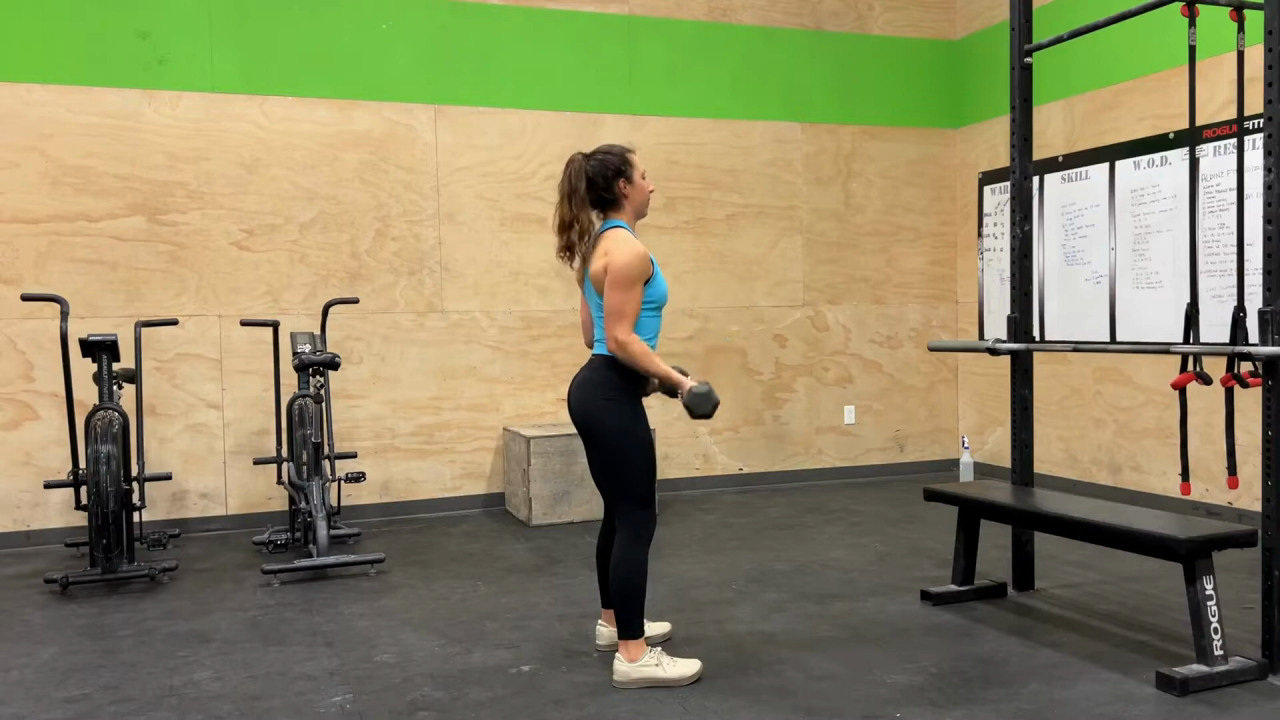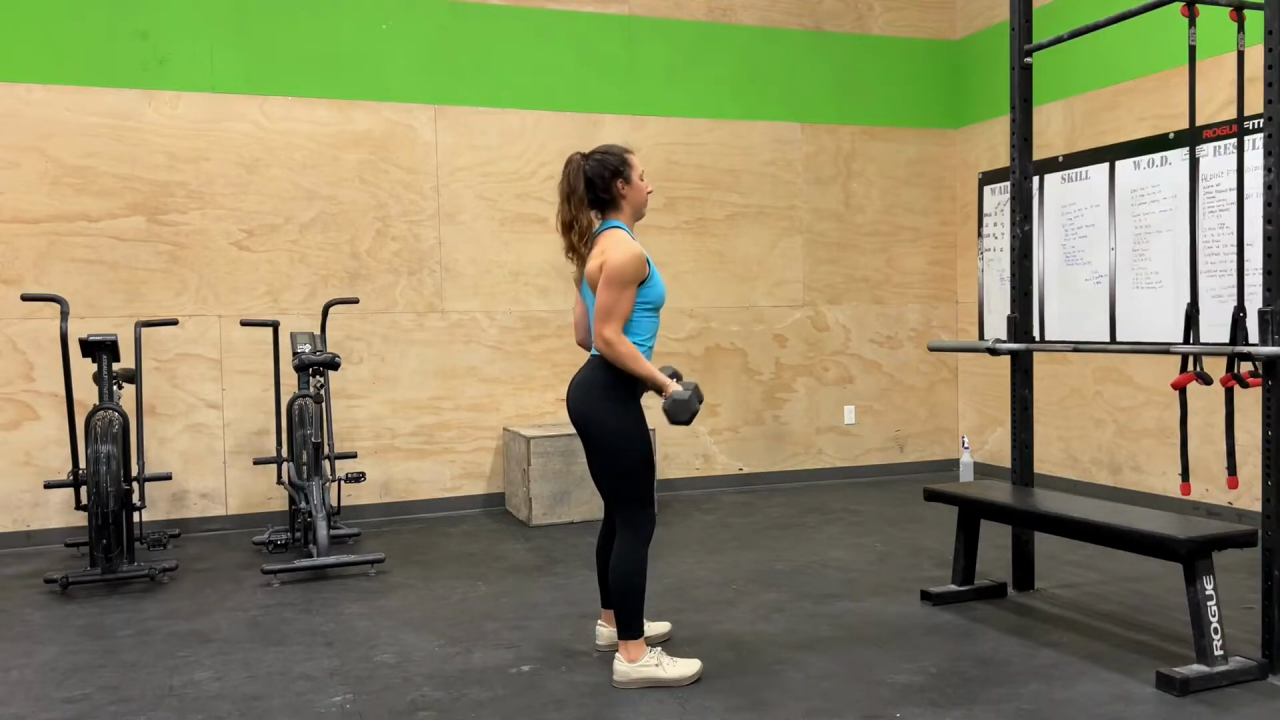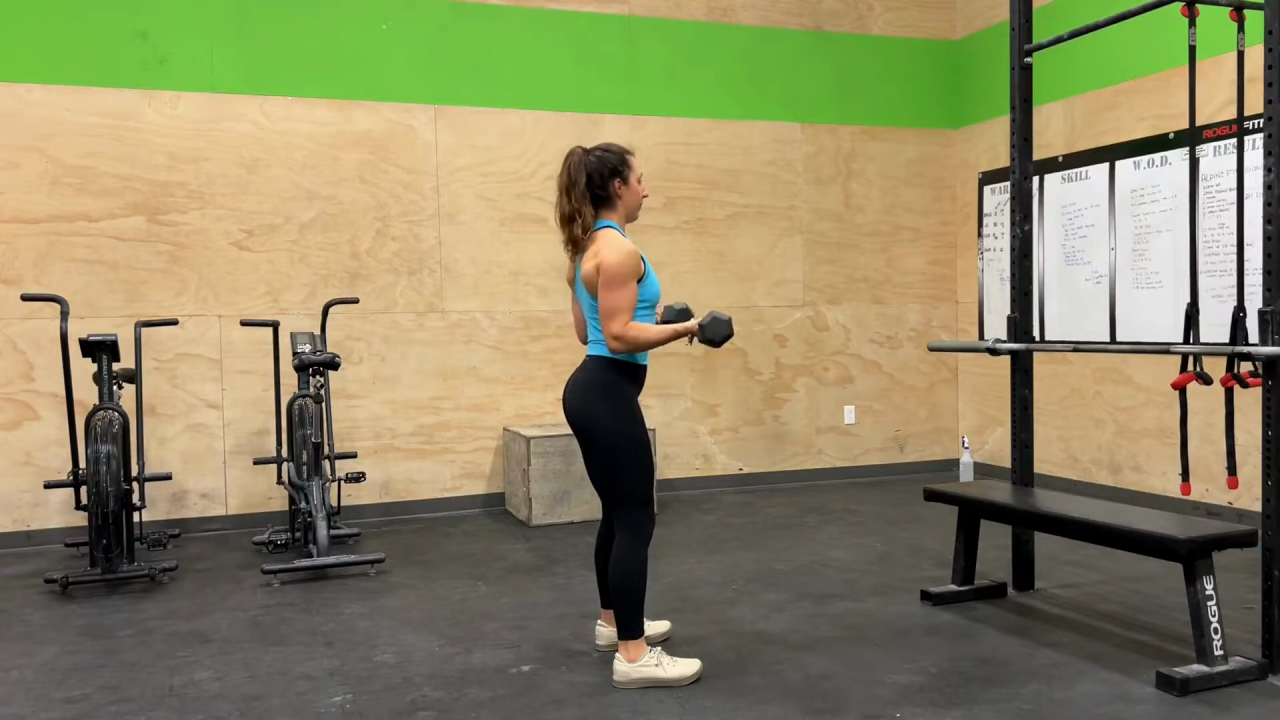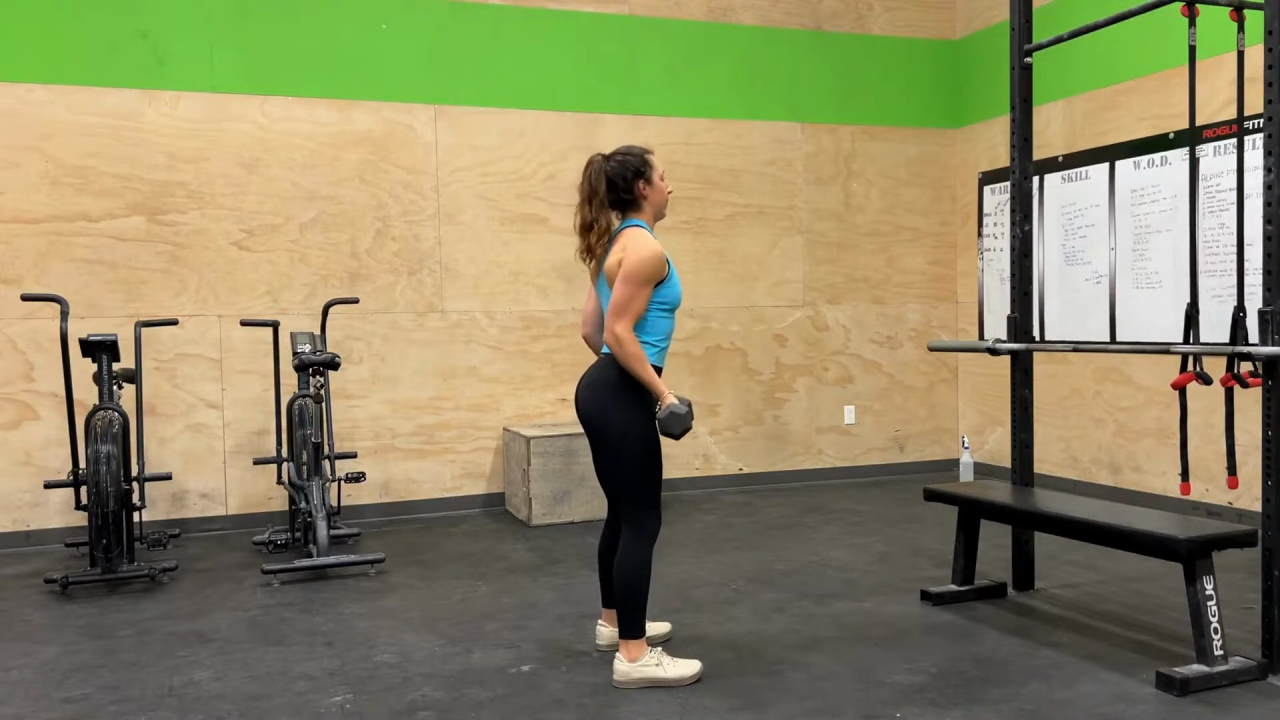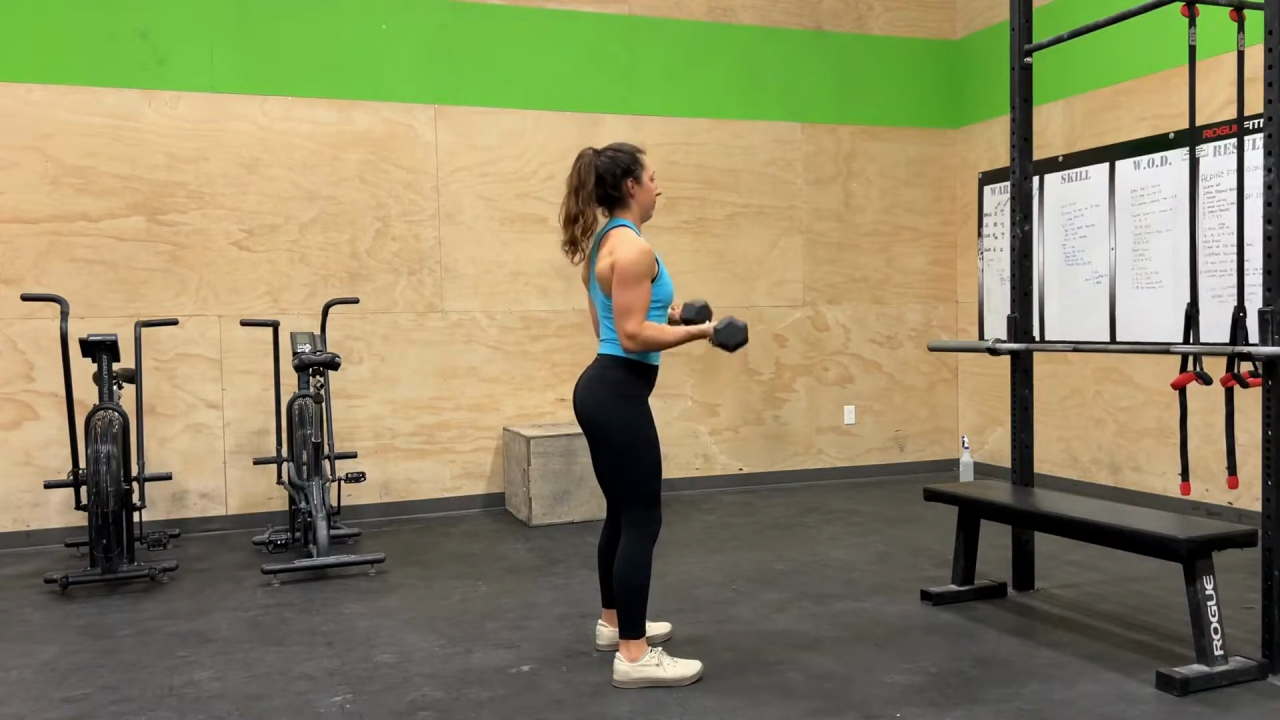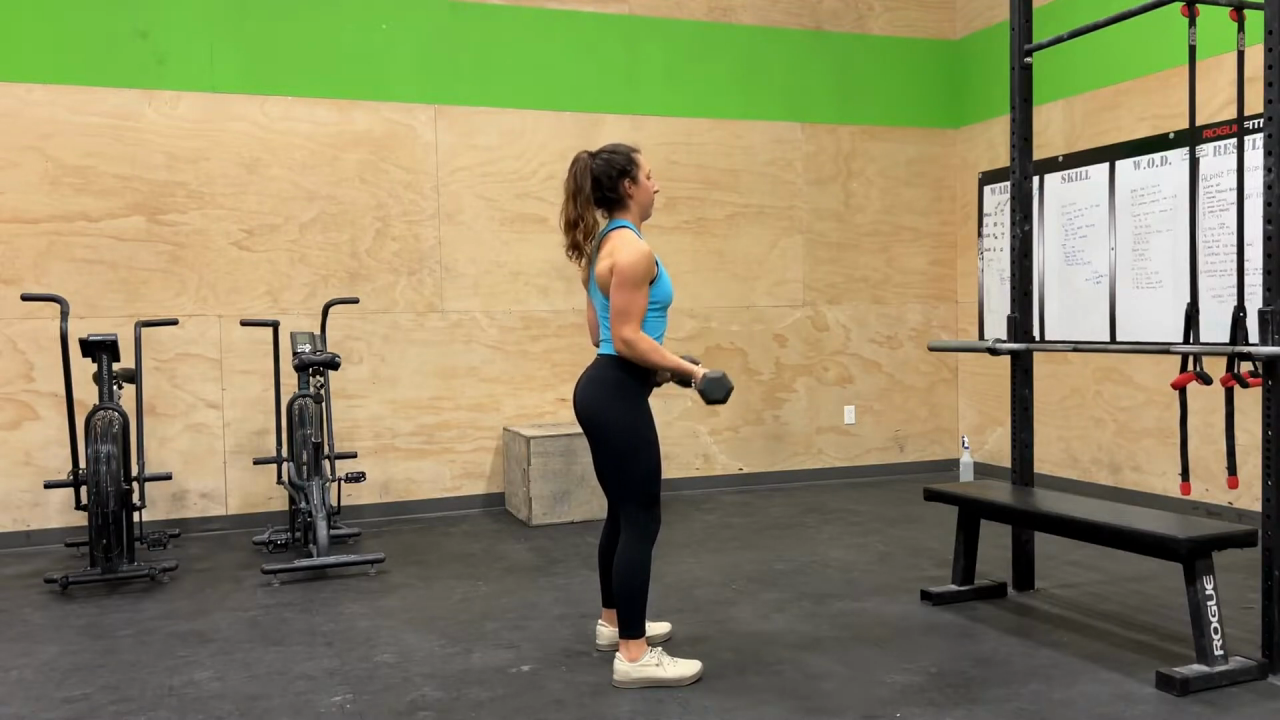
dt=0.5s
person 1, frame 1
left shoulder: (600, 245)
right shoulder: (628, 249)
right elbow: (621, 338)
left wrist: (656, 371)
right wrist: (676, 379)
left hip: (594, 389)
right hip: (612, 397)
left knee: (618, 514)
right knee: (636, 521)
left ankle: (613, 622)
right ankle: (633, 656)
person 1, frame 2
left shoulder: (600, 245)
right shoulder: (624, 250)
right elbow: (609, 338)
left wrist: (644, 373)
right wrist: (661, 381)
left hip: (595, 391)
right hip: (610, 399)
left knee: (619, 514)
right knee: (636, 521)
left ankle: (612, 621)
right ankle: (633, 656)
person 1, frame 3
left shoulder: (589, 246)
right shoulder: (618, 248)
right elbow: (618, 335)
left wrist: (655, 321)
right wrist: (684, 328)
left hip: (591, 388)
right hip: (608, 394)
left knee: (617, 513)
right knee: (634, 521)
left ankle: (613, 622)
right ankle: (632, 656)
person 1, frame 4
left shoulder: (617, 243)
right shoulder: (644, 247)
left elbow: (590, 329)
right elbow: (619, 333)
right wrist: (661, 391)
left hip: (602, 389)
right hip: (620, 397)
left knee: (622, 514)
right knee: (641, 521)
left ankle: (613, 621)
right ankle: (634, 655)
person 1, frame 5
left shoulder: (603, 243)
right shoulder: (631, 246)
right elbow: (633, 336)
left wrist: (667, 317)
right wrist: (700, 331)
left hip: (601, 387)
right hip: (618, 394)
left knee: (622, 513)
right knee: (641, 521)
left ankle: (614, 622)
right ankle: (634, 656)
person 1, frame 6
left shoulder: (603, 245)
right shoulder: (631, 249)
right elbow: (628, 340)
left wrist: (665, 364)
right wrist: (688, 369)
left hip: (601, 388)
right hip: (618, 396)
left knee: (623, 513)
right knee: (641, 521)
left ankle: (613, 622)
right ankle: (634, 655)
